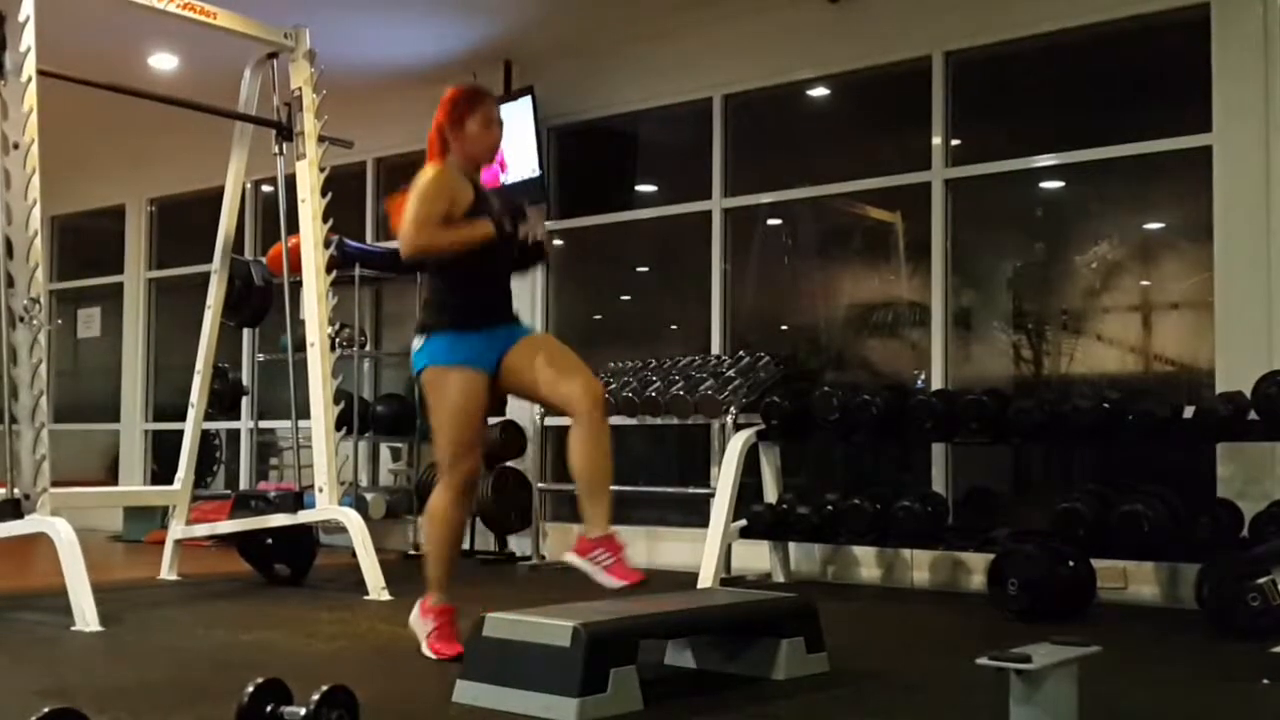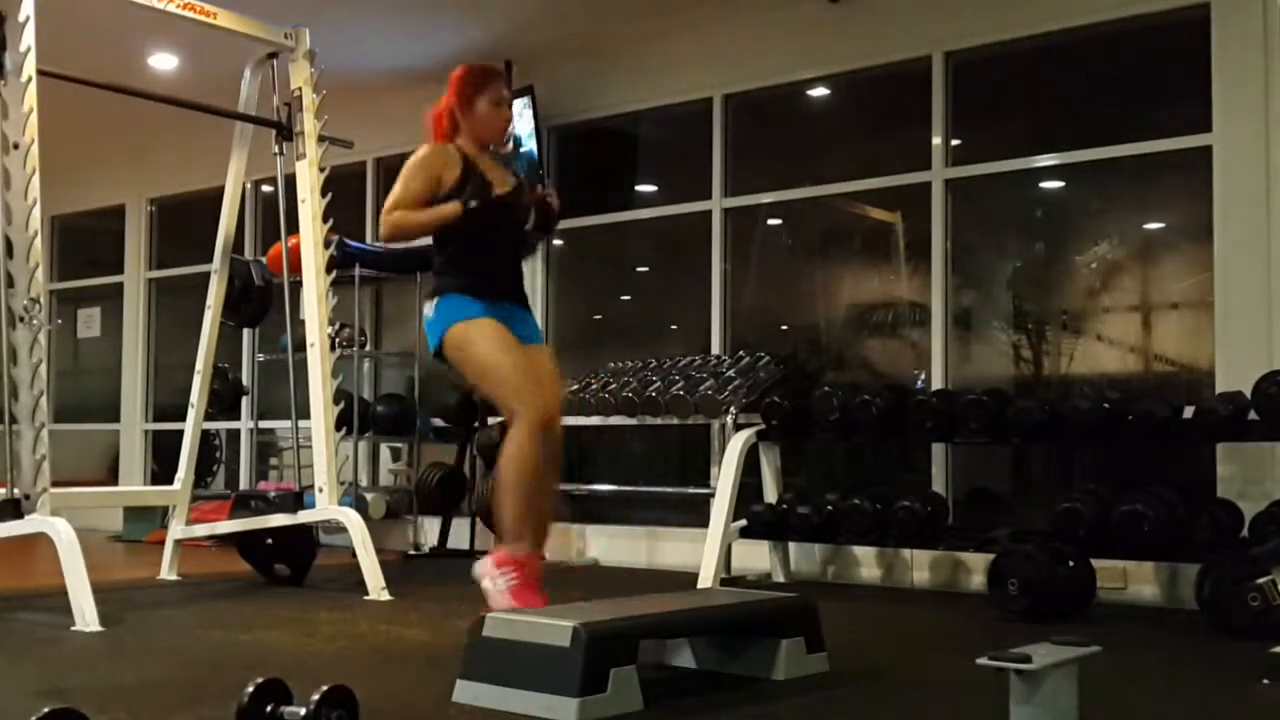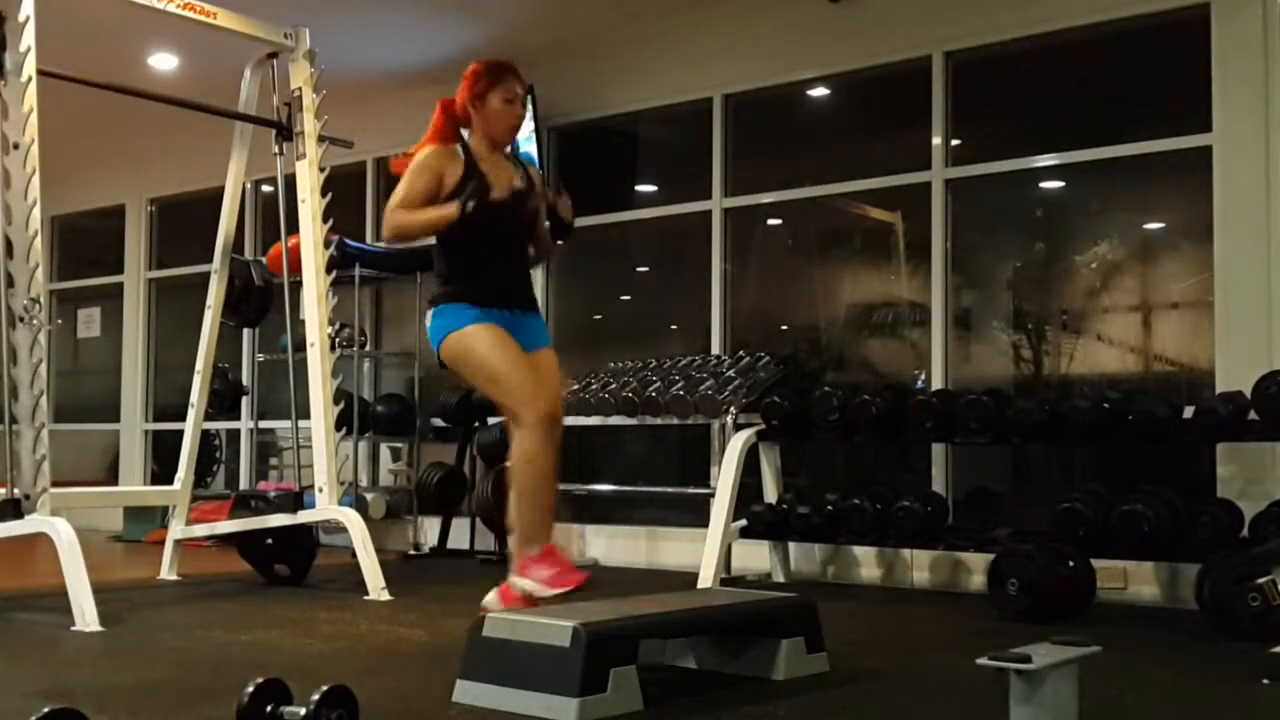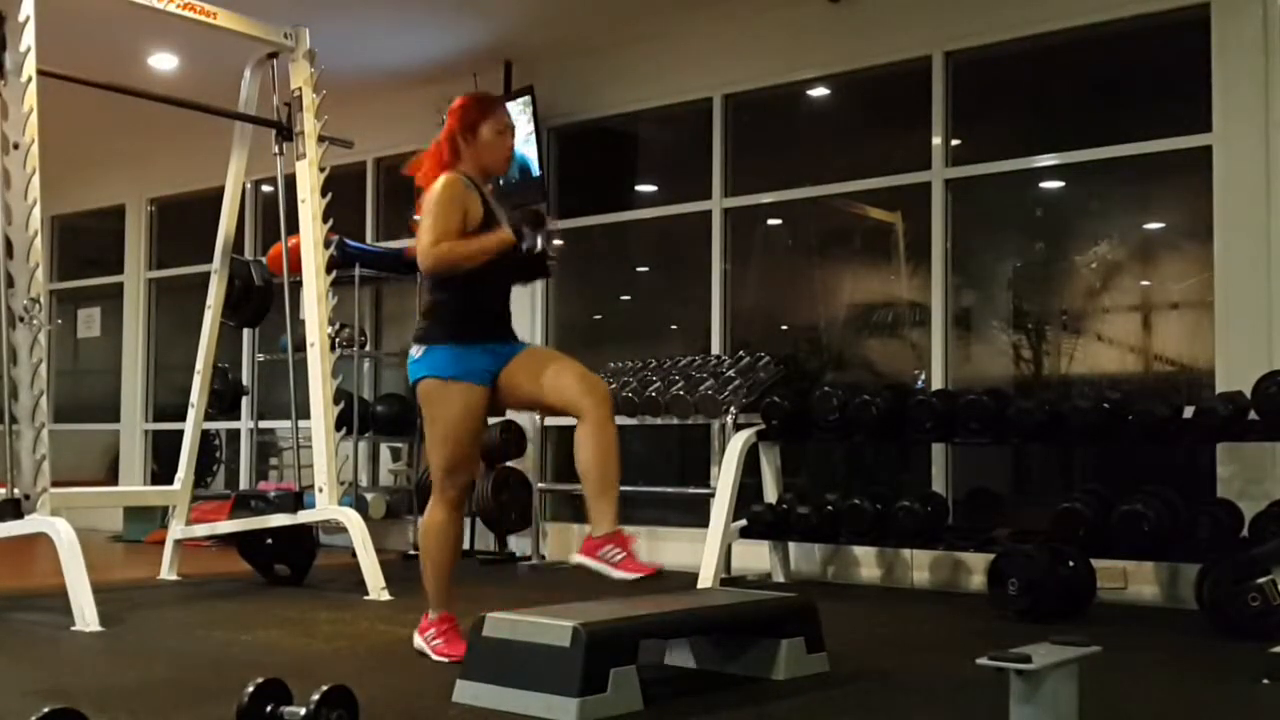
dt=0.5s
person 1, frame 1
left shoulder: (494, 192)
right shoulder: (441, 178)
right elbow: (413, 243)
left wrist: (521, 252)
right wrist: (492, 228)
left hip: (505, 330)
right hip: (455, 337)
left knee: (590, 399)
right knee: (459, 478)
left ankle: (595, 539)
right ankle: (436, 608)
person 1, frame 2
left shoulder: (510, 175)
right shoulder: (436, 159)
right elbow: (389, 226)
left wrist: (543, 218)
right wrist: (465, 206)
left hip: (514, 308)
right hip: (459, 306)
left knee: (548, 434)
right knee: (536, 412)
left ankle: (523, 566)
right ankle: (513, 555)
person 1, frame 3
left shoulder: (525, 175)
right shoulder: (440, 158)
right elbow: (391, 229)
left wrist: (557, 225)
right wrist: (463, 208)
left hip: (521, 316)
right hip: (461, 314)
left knee: (542, 438)
right knee: (540, 409)
left ankle: (513, 592)
right ankle: (532, 557)
person 1, frame 4
left shoulder: (487, 199)
right shoulder: (450, 188)
right elbow: (432, 258)
right wrist: (509, 237)
left hip: (501, 348)
right hip: (450, 351)
left knee: (593, 396)
right knee: (452, 487)
left ankle: (604, 538)
right ankle: (436, 619)
